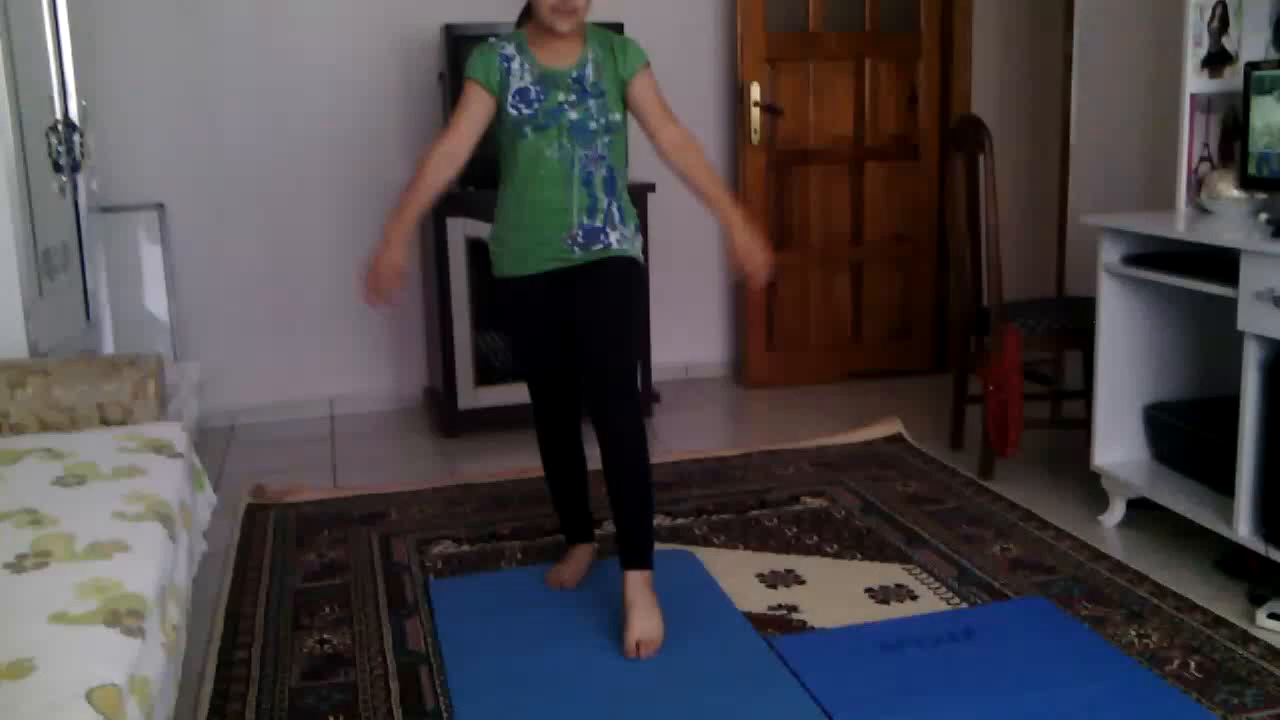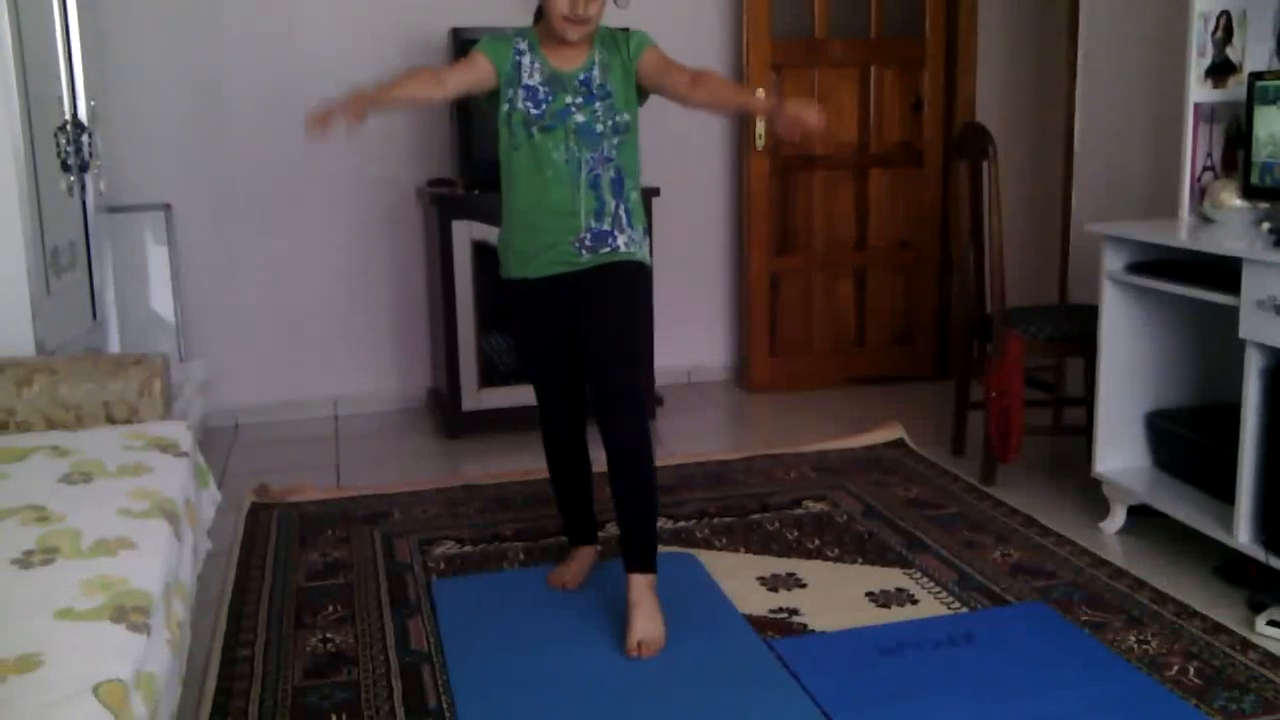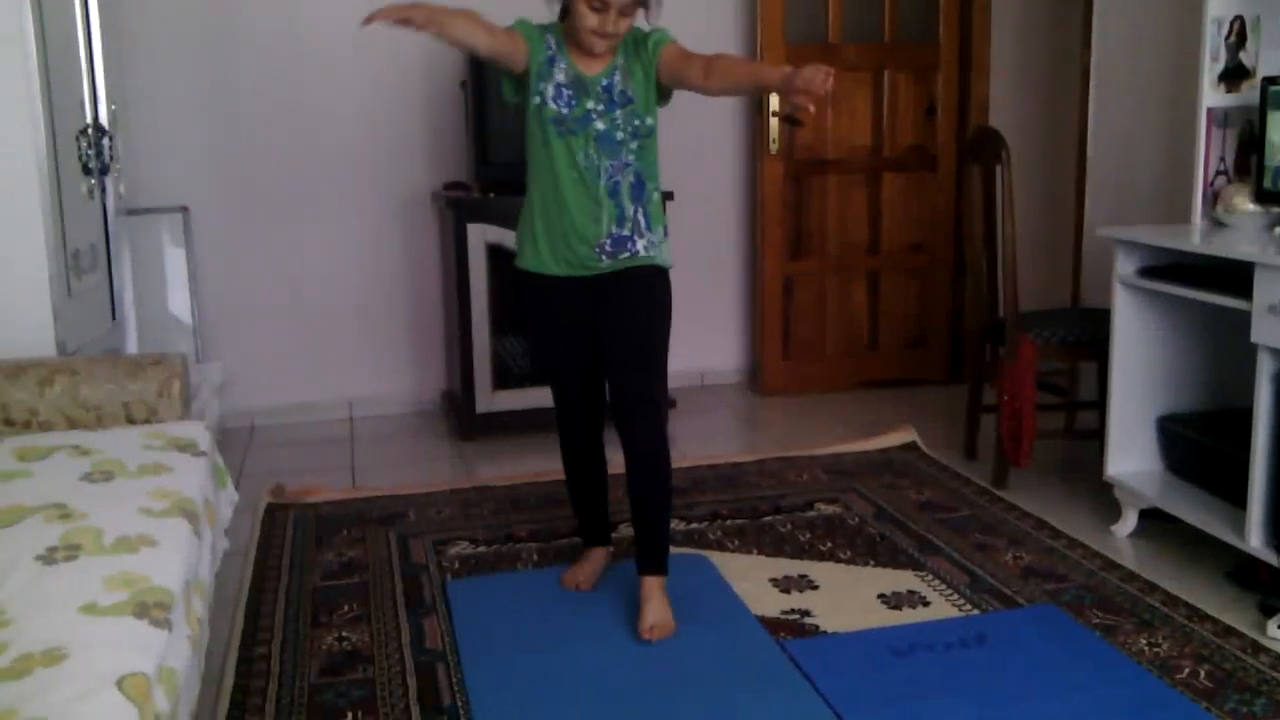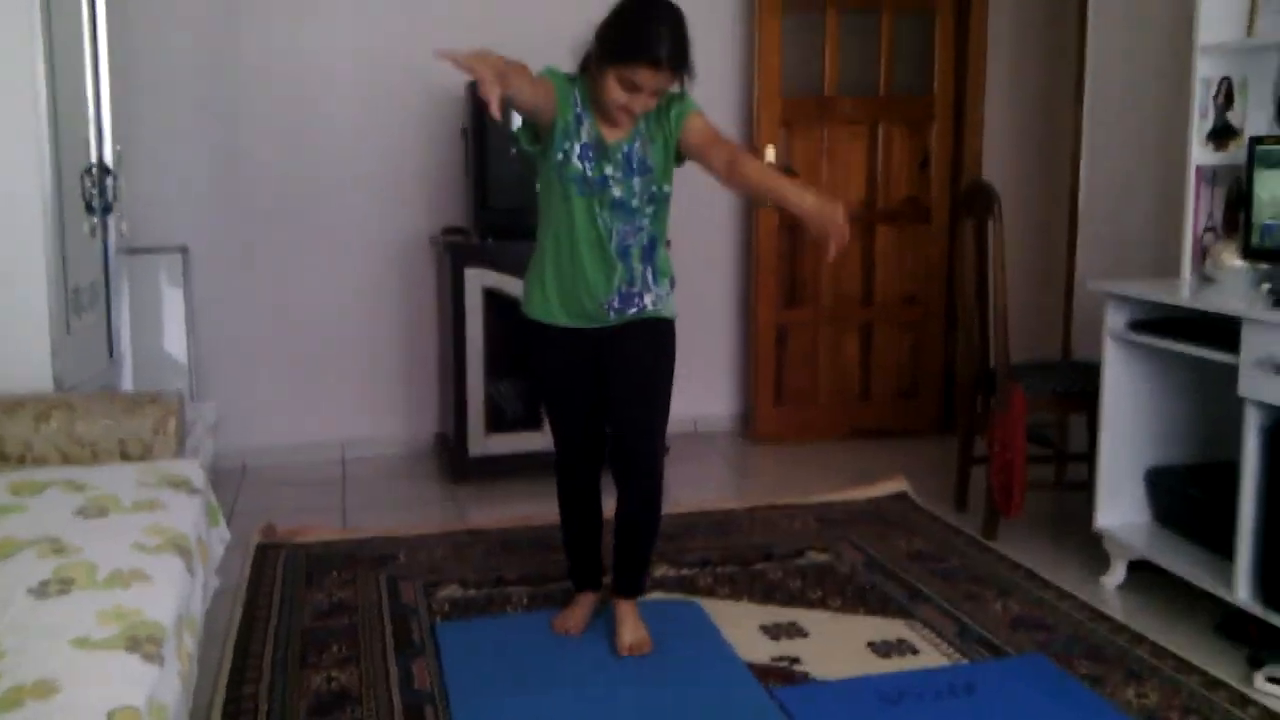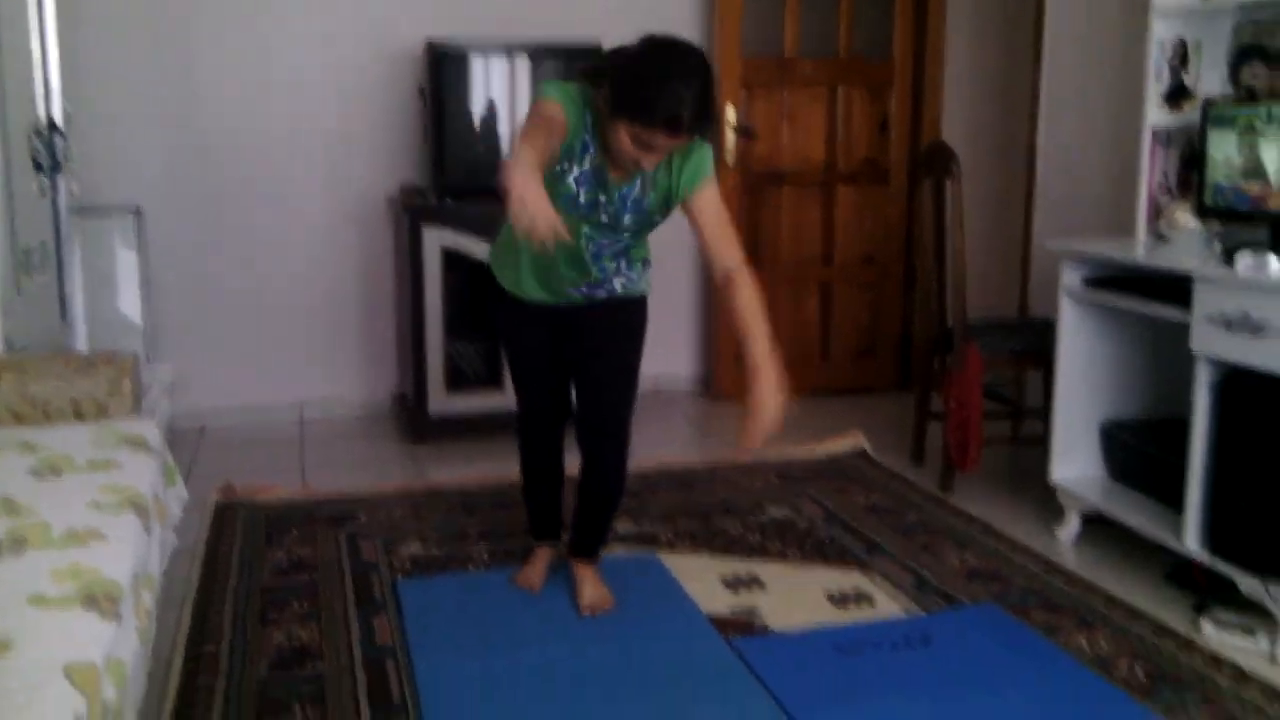
dt=0.2s
person 1, frame 1
left shoulder: (617, 54)
right shoulder: (497, 60)
left elbow: (673, 139)
right elbow: (451, 147)
left wrist: (733, 219)
right wrist: (397, 233)
left hip: (607, 256)
right hip: (527, 265)
left knee: (616, 407)
right knee: (554, 412)
left ankle: (638, 578)
right ankle: (580, 541)
person 1, frame 2
right shoulder: (508, 55)
left elbow: (693, 85)
right elbow: (438, 81)
left wrist: (768, 105)
right wrist: (365, 99)
left hip: (615, 262)
right hip: (535, 269)
left knee: (623, 414)
right knee: (560, 413)
left ankle: (641, 580)
right ankle: (582, 541)
person 1, frame 3
left shoulder: (648, 54)
left elbow: (708, 69)
left wrist: (784, 76)
left hip: (633, 267)
right hip: (552, 270)
left knee: (639, 417)
right knee: (576, 418)
left ankle: (653, 576)
right ankle: (594, 544)
person 1, frame 4
left shoulder: (673, 116)
right shoulder: (559, 98)
left elbow: (729, 158)
right elbow: (522, 82)
left wrist: (803, 199)
right wrist: (486, 68)
left hip: (640, 320)
right hip: (557, 318)
left knee: (640, 462)
right knee: (576, 458)
left ankle: (628, 598)
right ankle: (584, 587)
person 1, frame 5
left shoulder: (685, 156)
right shoulder: (567, 110)
left elbow: (730, 263)
right elbow: (532, 140)
left wrist: (766, 367)
right wrist: (521, 179)
left hip: (613, 297)
right hip: (532, 292)
left knee: (606, 438)
right knee: (541, 422)
left ankle: (587, 558)
right ankle: (545, 540)
